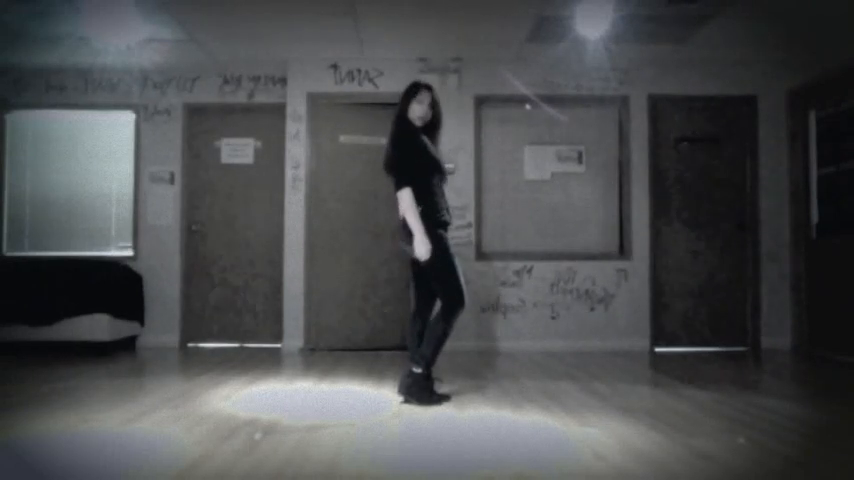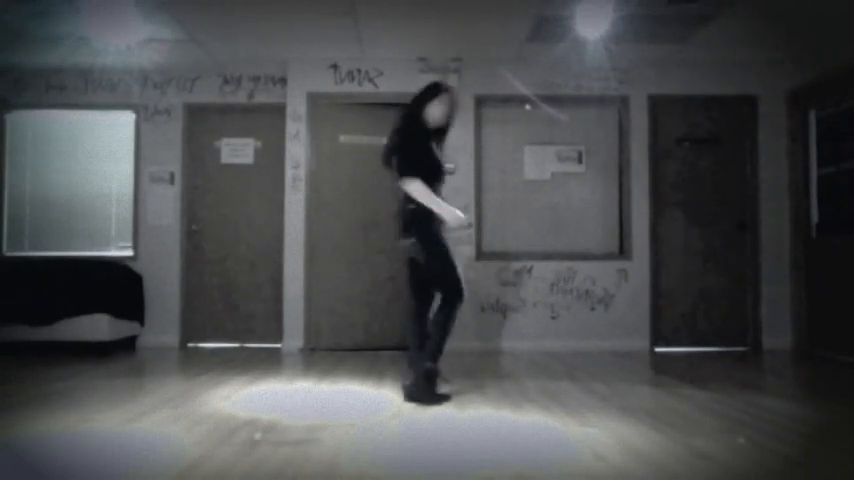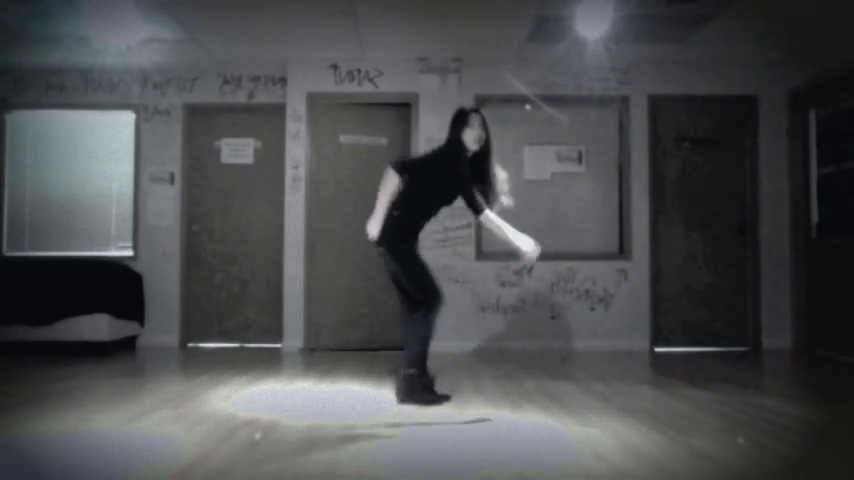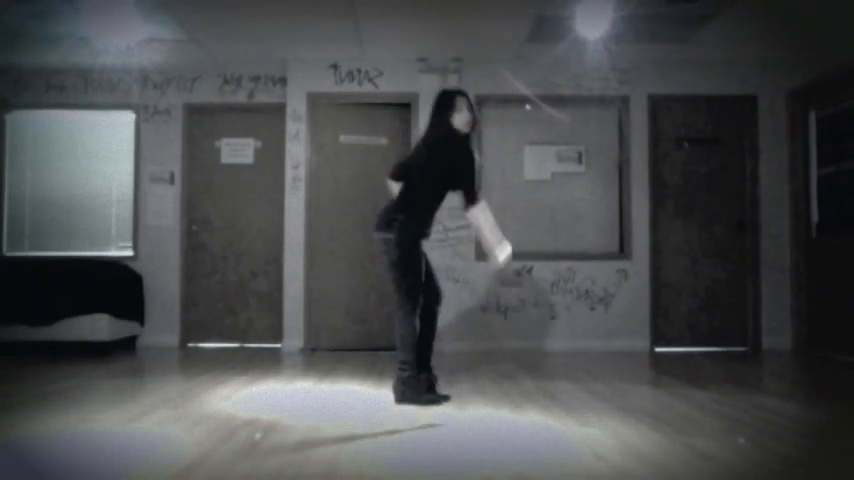
dt=0.5s
person 1, frame 1
left shoulder: (418, 141)
right shoulder: (406, 138)
right elbow: (404, 187)
right wrist: (420, 233)
left hip: (428, 231)
right hip: (426, 231)
left knee: (425, 305)
right knee: (453, 301)
left ankle: (417, 379)
right ankle: (416, 376)
person 1, frame 2
left shoulder: (415, 138)
right shoulder: (415, 135)
right elbow: (410, 180)
right wrist: (443, 209)
left hip: (416, 227)
right hip: (423, 227)
left knee: (422, 302)
right knee: (452, 295)
left ankle: (419, 378)
right ankle: (424, 374)
person 1, frame 3
left shoulder: (466, 170)
right shoulder: (446, 158)
left elbow: (482, 213)
right elbow: (397, 170)
left wrist: (519, 240)
right wrist: (378, 215)
left hip: (401, 237)
right hip: (391, 236)
left knee: (416, 304)
right knee: (429, 299)
left ankle: (414, 379)
right ankle: (410, 381)
person 1, frame 4
left shoulder: (437, 144)
right shoulder: (456, 146)
left elbow: (394, 177)
right elbow: (470, 198)
left hip: (401, 226)
right hip: (402, 228)
left knee: (431, 297)
right knee: (412, 302)
left ankle: (422, 376)
right ankle: (407, 383)
